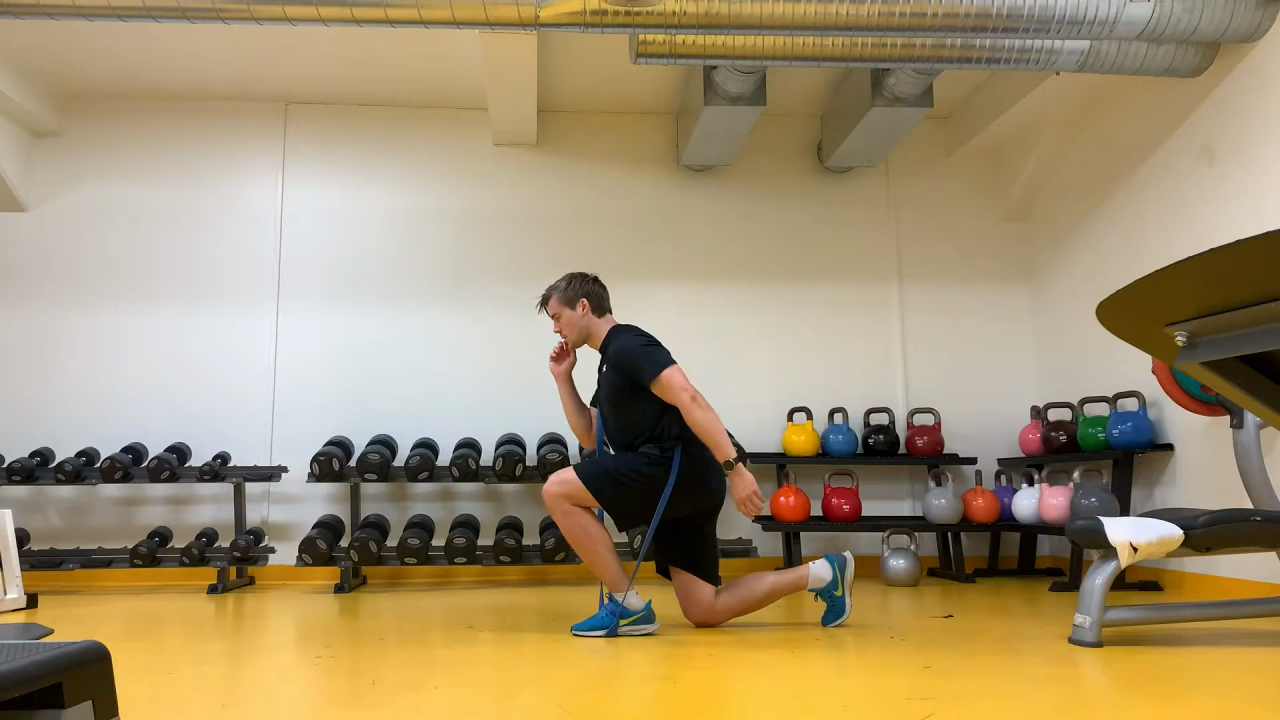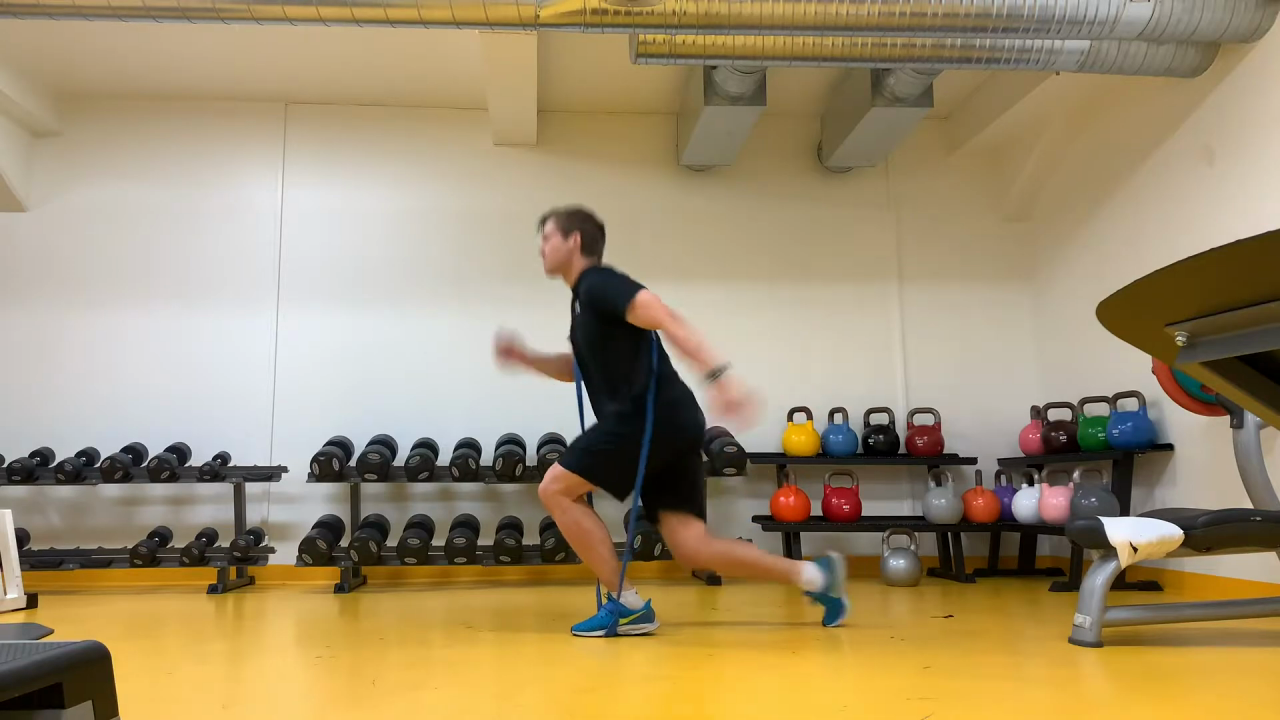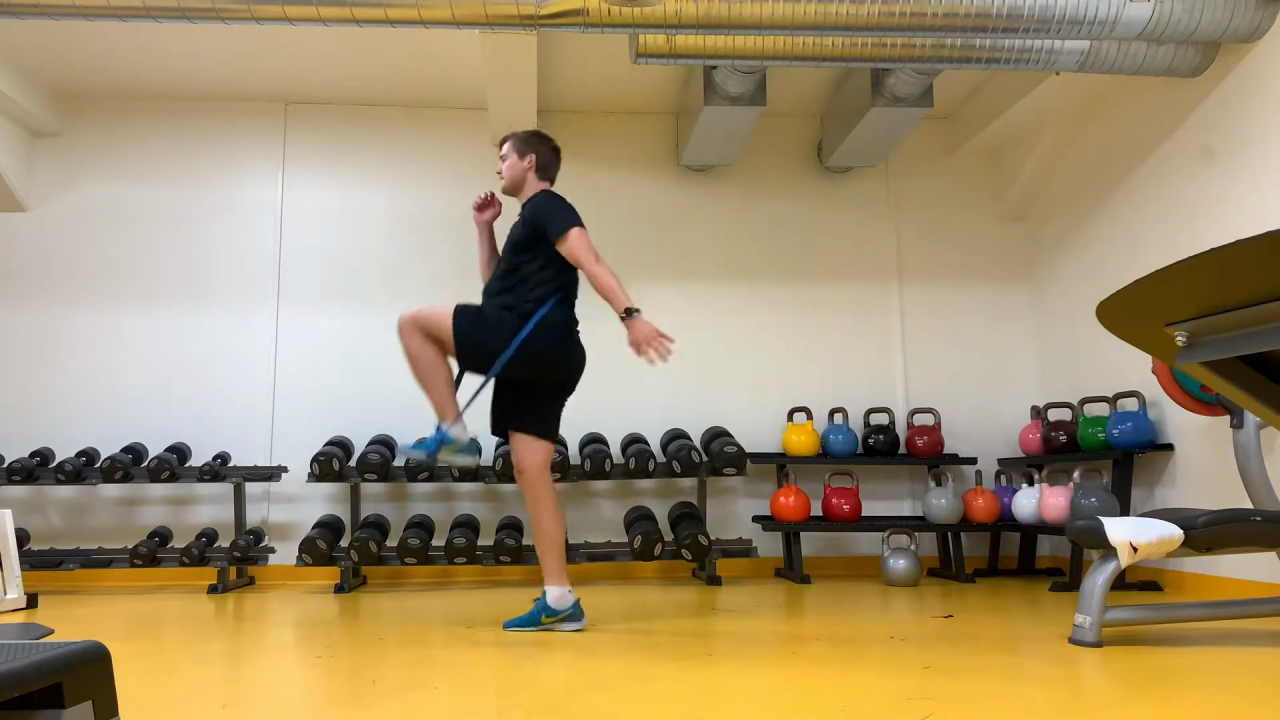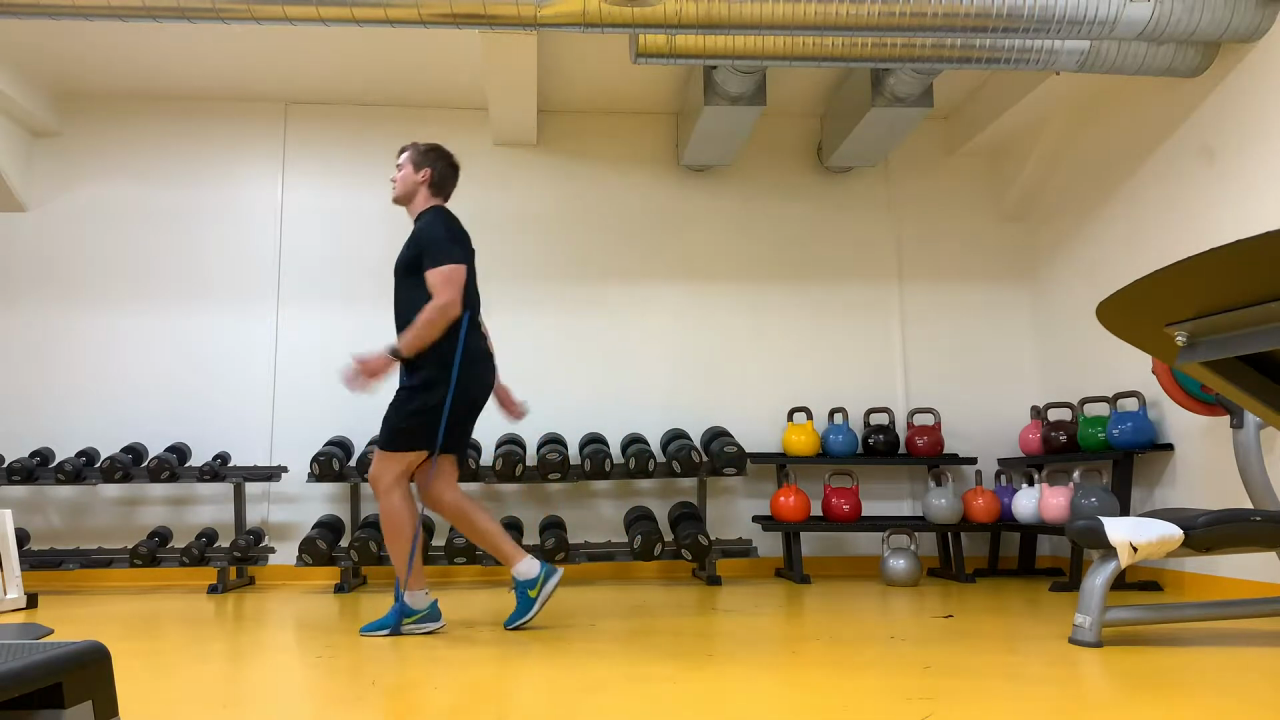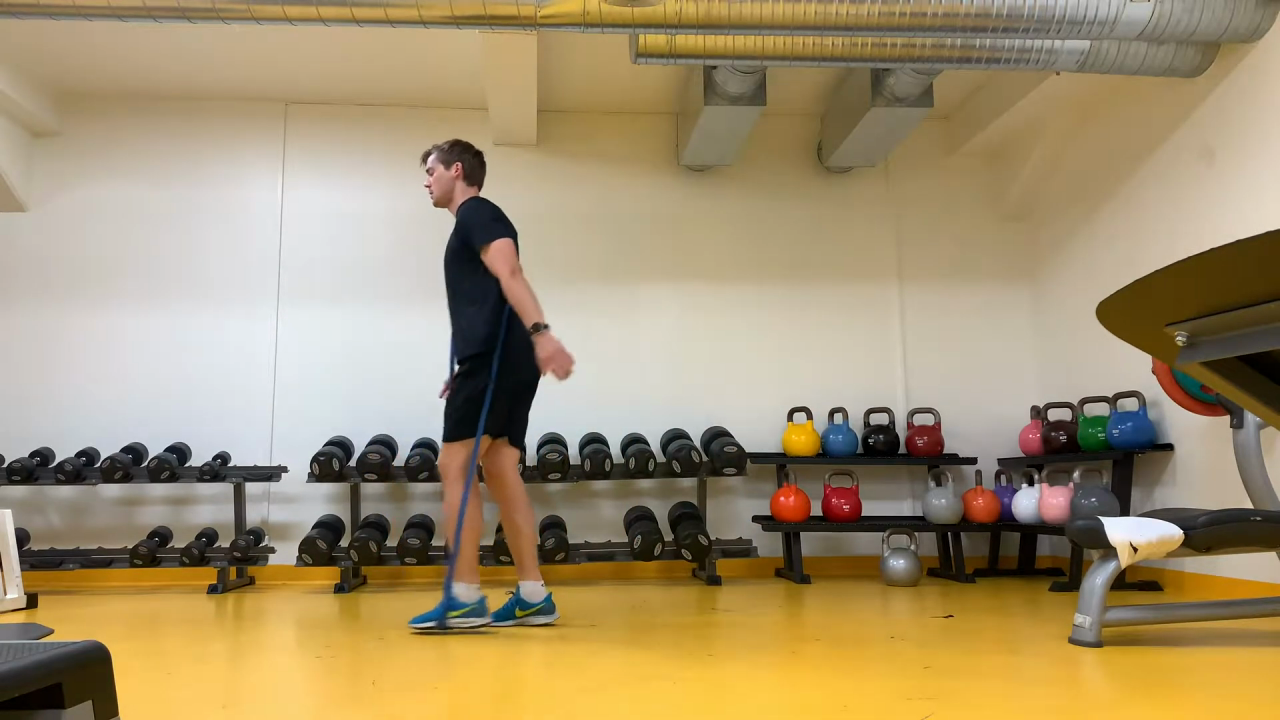
dt=0.7s
person 1, frame 1
left shoulder: (628, 346)
right shoulder: (611, 360)
left elbow: (690, 399)
right elbow: (590, 436)
left wrist: (734, 467)
right wrist: (563, 379)
left hip: (677, 467)
right hip: (681, 482)
left knee: (558, 490)
right knee: (705, 612)
left ankle: (628, 606)
right ankle: (823, 574)
person 1, frame 2
left shoulder: (600, 286)
right shoulder: (586, 298)
left elbow: (668, 319)
right elbow: (575, 370)
left wrist: (717, 375)
right wrist: (524, 356)
left hip: (652, 416)
right hip: (669, 423)
left knee: (555, 489)
right knee: (694, 547)
left ankle: (626, 604)
right ankle: (814, 575)
person 1, frame 3
left shoulder: (548, 208)
right shoulder: (531, 221)
left elbow: (591, 262)
right elbow: (499, 284)
left wrist: (631, 315)
right wrist: (485, 230)
left hip: (533, 338)
right hip: (544, 354)
left knee: (413, 324)
right knee: (532, 475)
left ankle: (454, 434)
right ankle: (558, 601)
person 1, frame 4
left shoulder: (434, 227)
right shoulder: (437, 231)
left elbow: (446, 304)
right elbow: (466, 317)
left wrist: (391, 356)
right wrist: (494, 385)
left hip: (444, 375)
right hip: (457, 375)
left knee: (384, 477)
right knee: (437, 491)
left ankle: (416, 605)
right ankle: (529, 572)
person 1, frame 5
left shoulder: (476, 213)
right shoulder: (475, 221)
left elbow: (509, 275)
left wrist: (540, 331)
right wrist: (460, 375)
left hip: (498, 356)
right hip: (497, 358)
left knee: (454, 466)
right knee: (503, 474)
left ankle: (464, 596)
right ankle: (533, 595)
